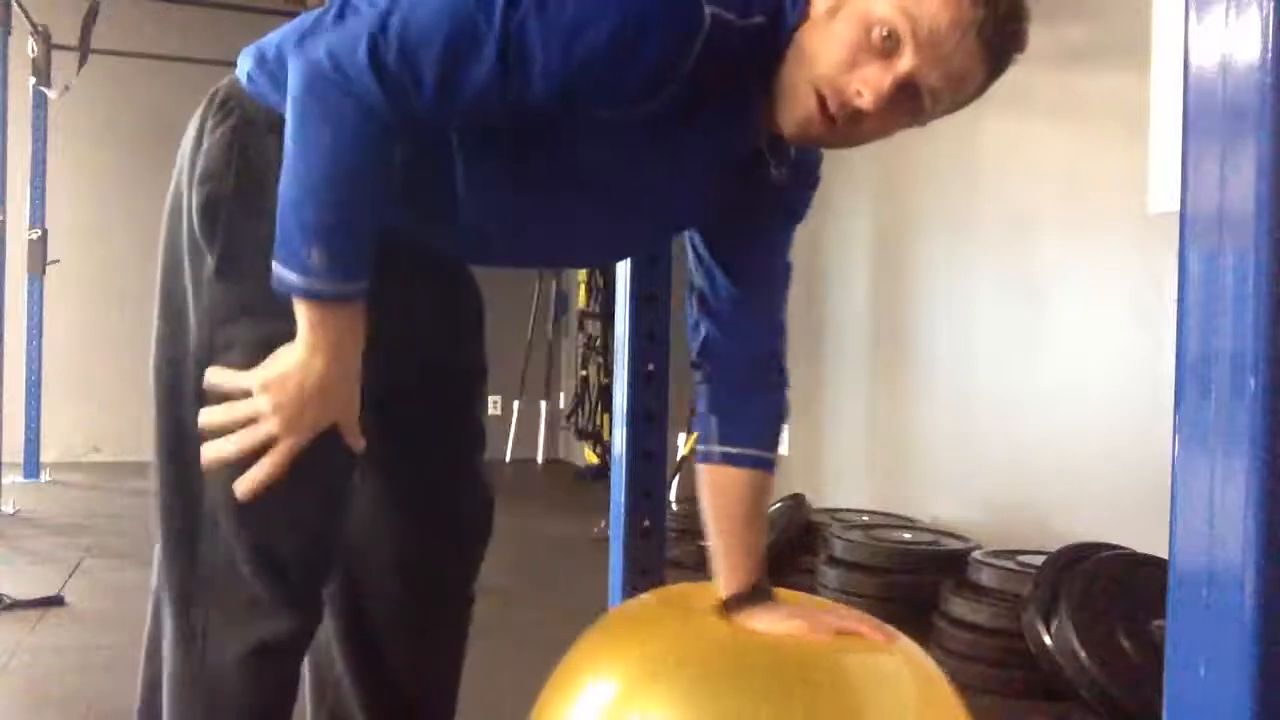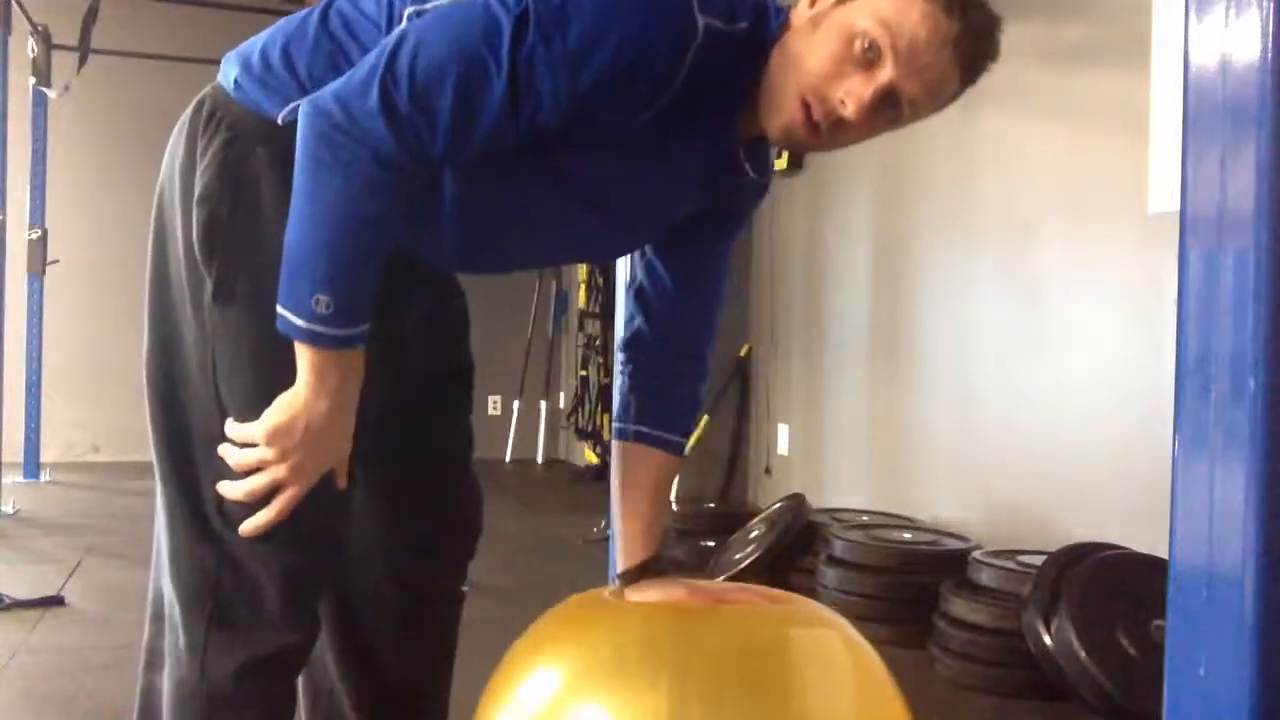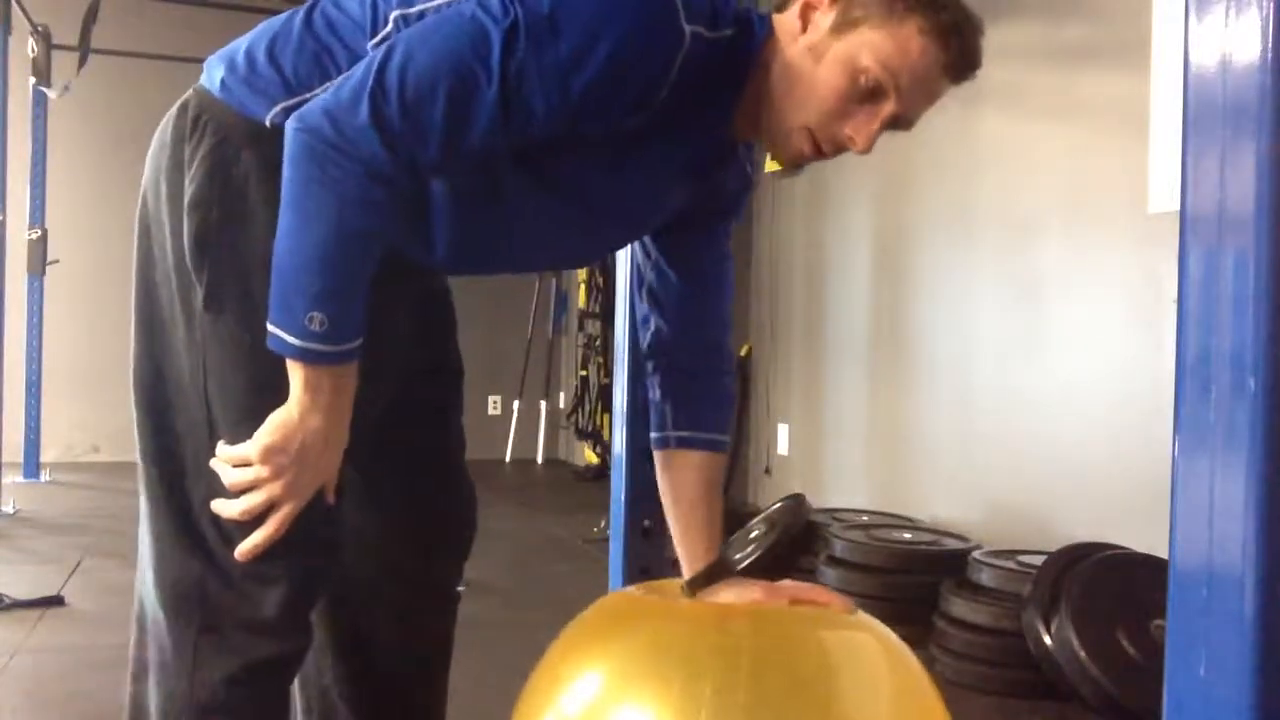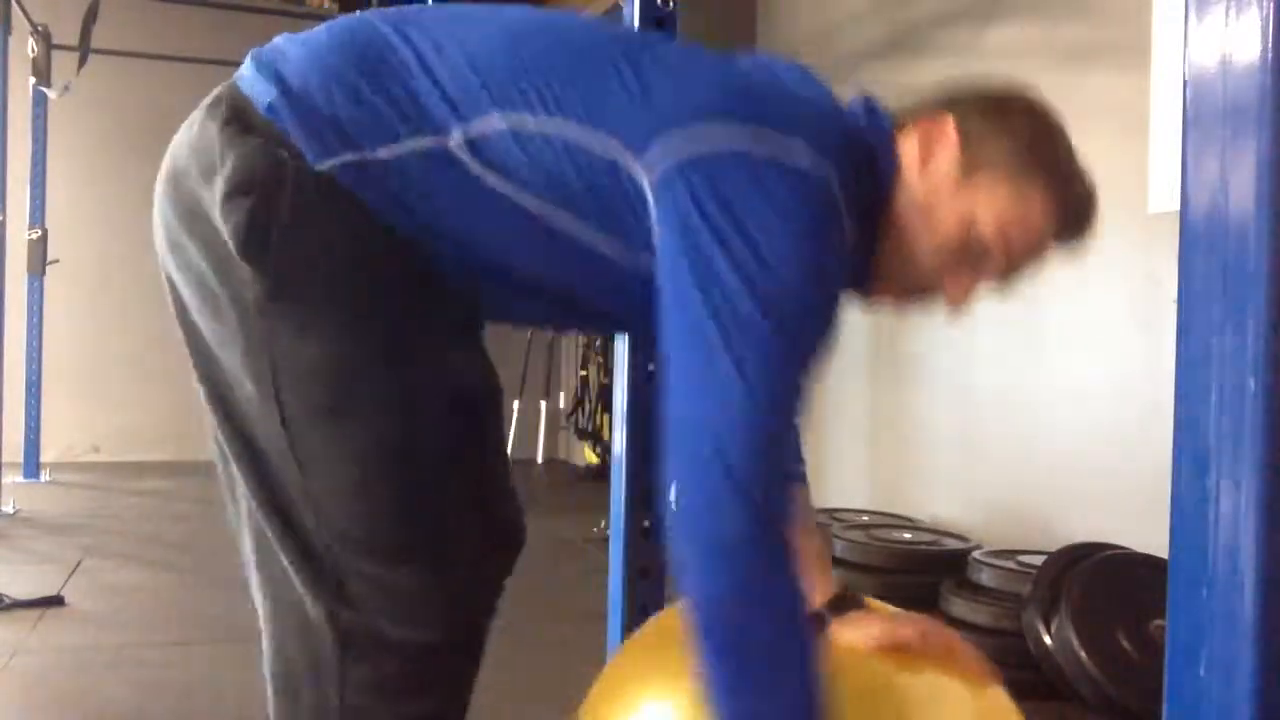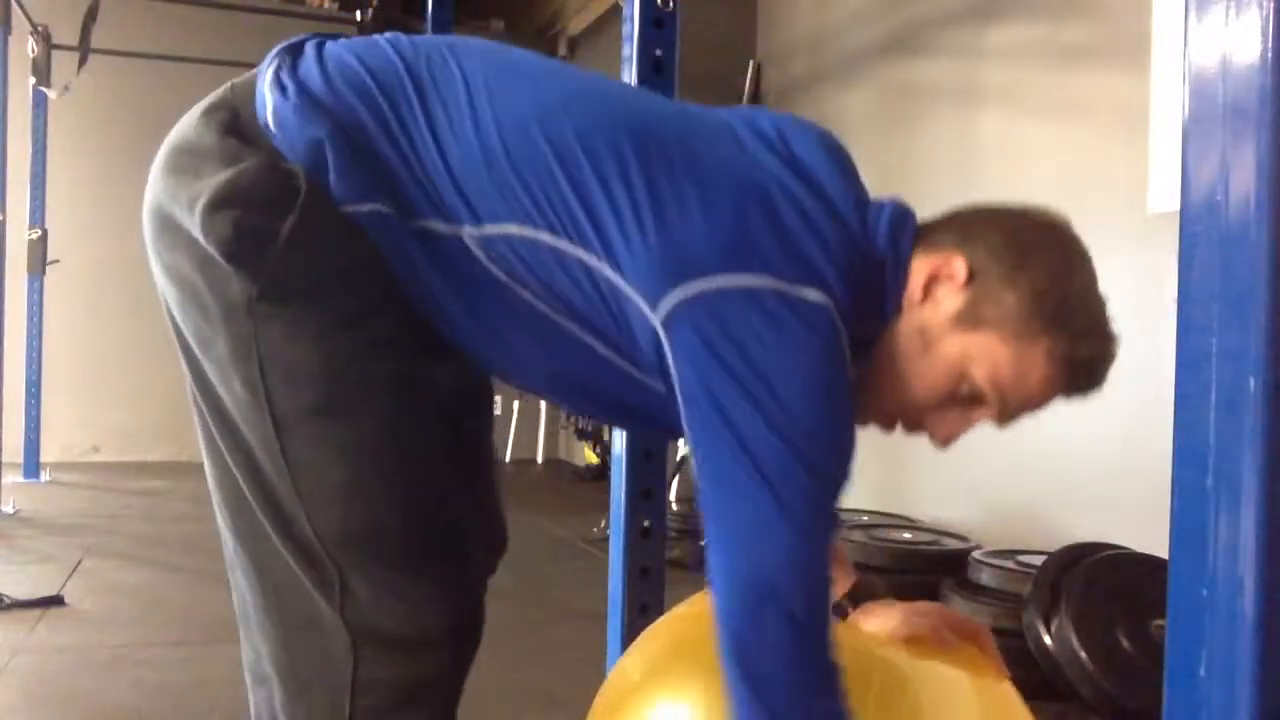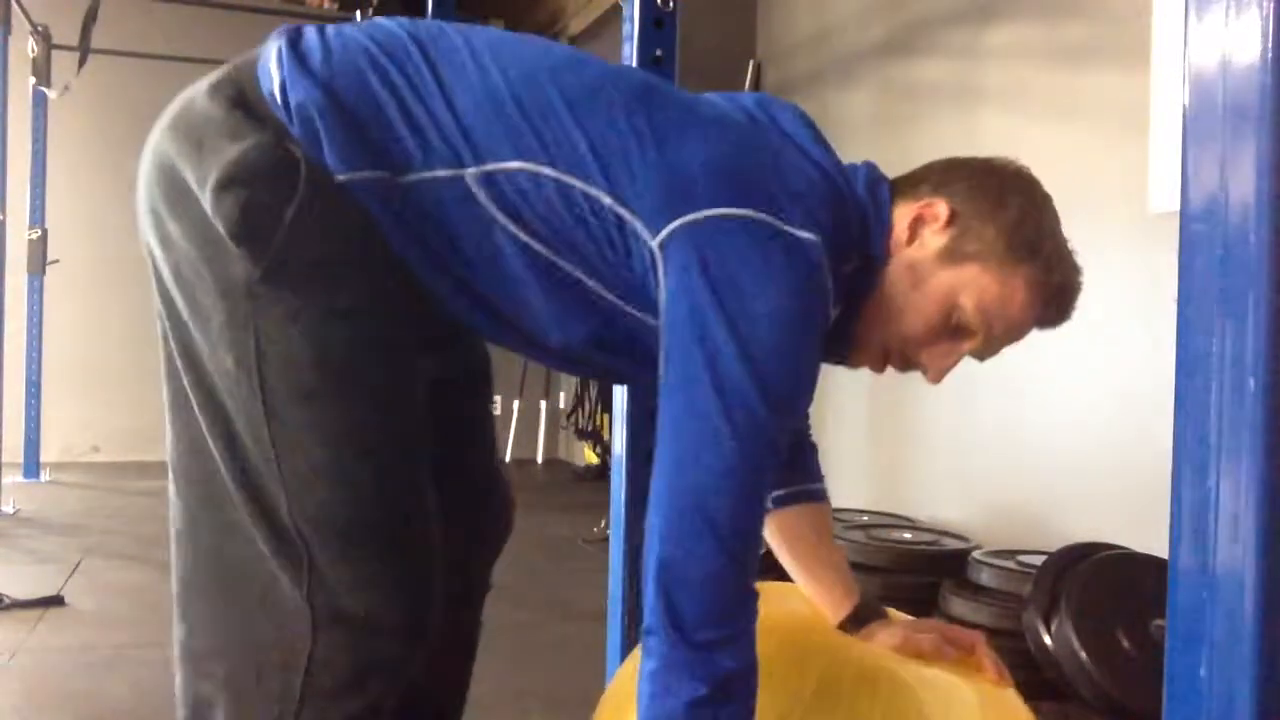
dt=0.7s
person 1, frame 1
left shoulder: (774, 168)
left elbow: (739, 358)
right elbow: (348, 76)
left wrist: (744, 594)
right wrist: (328, 345)
left hip: (407, 236)
right hip: (281, 156)
left knee: (423, 546)
right knee: (256, 554)
person 1, frame 2
left shoulder: (733, 167)
left elbow: (666, 348)
right elbow: (357, 124)
left wrist: (637, 571)
right wrist: (328, 388)
left hip: (393, 243)
right hip: (267, 161)
left knee: (416, 543)
right knee: (258, 559)
person 1, frame 3
left shoulder: (717, 164)
left elbow: (687, 352)
right elbow: (344, 138)
left wrist: (706, 576)
right wrist: (320, 406)
left hip: (383, 243)
right hip: (249, 165)
left knee: (411, 547)
right knee: (249, 571)
person 1, frame 4
left shoulder: (814, 161)
right shoulder: (771, 196)
left elbow: (745, 435)
right elbow: (726, 528)
left wrist: (825, 611)
left hip: (371, 207)
right hip: (271, 175)
left knee: (464, 551)
right knee: (385, 604)
person 1, frame 5
left shoulder: (835, 221)
right shoulder: (777, 328)
left wrist: (852, 599)
left hip: (364, 211)
right hip: (262, 192)
left knee: (444, 563)
right knee: (384, 609)
person 1, frame 6
left shoulder: (802, 184)
right shoulder: (764, 266)
left elbow: (762, 439)
right elbow: (697, 579)
left wrist: (859, 619)
left hip: (373, 208)
right hip: (260, 169)
left knee: (450, 544)
right knee: (332, 595)
